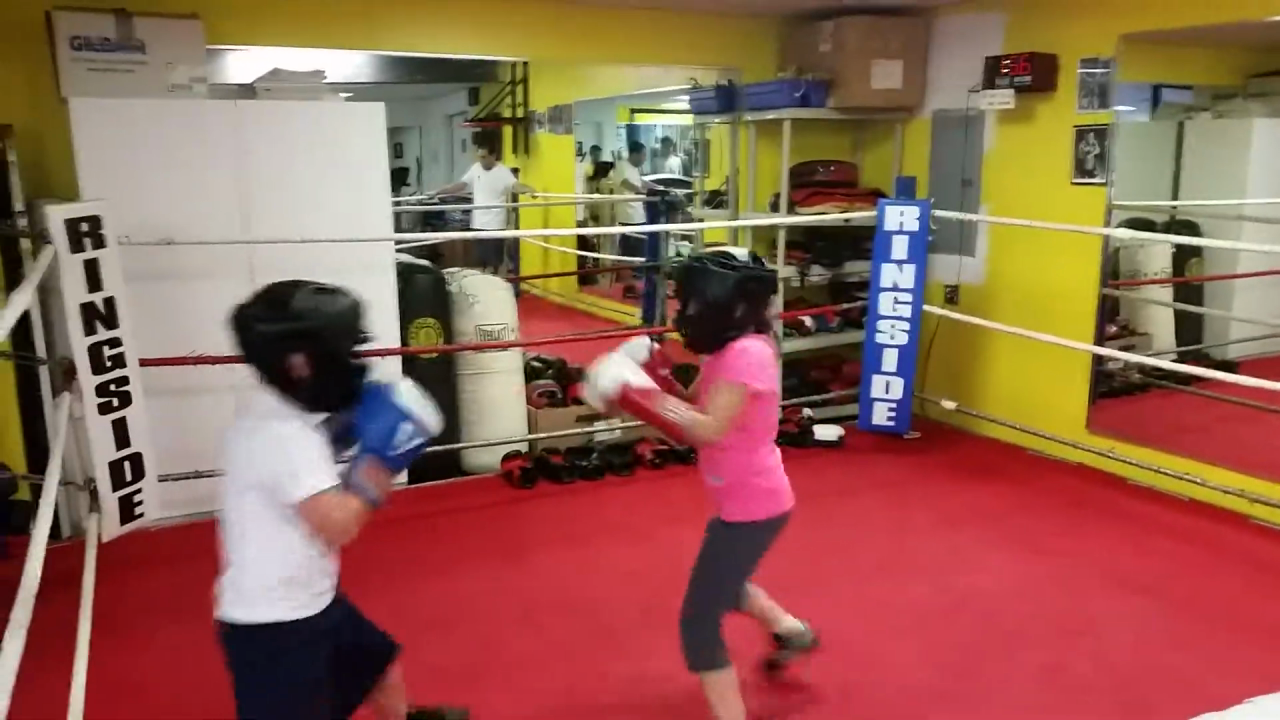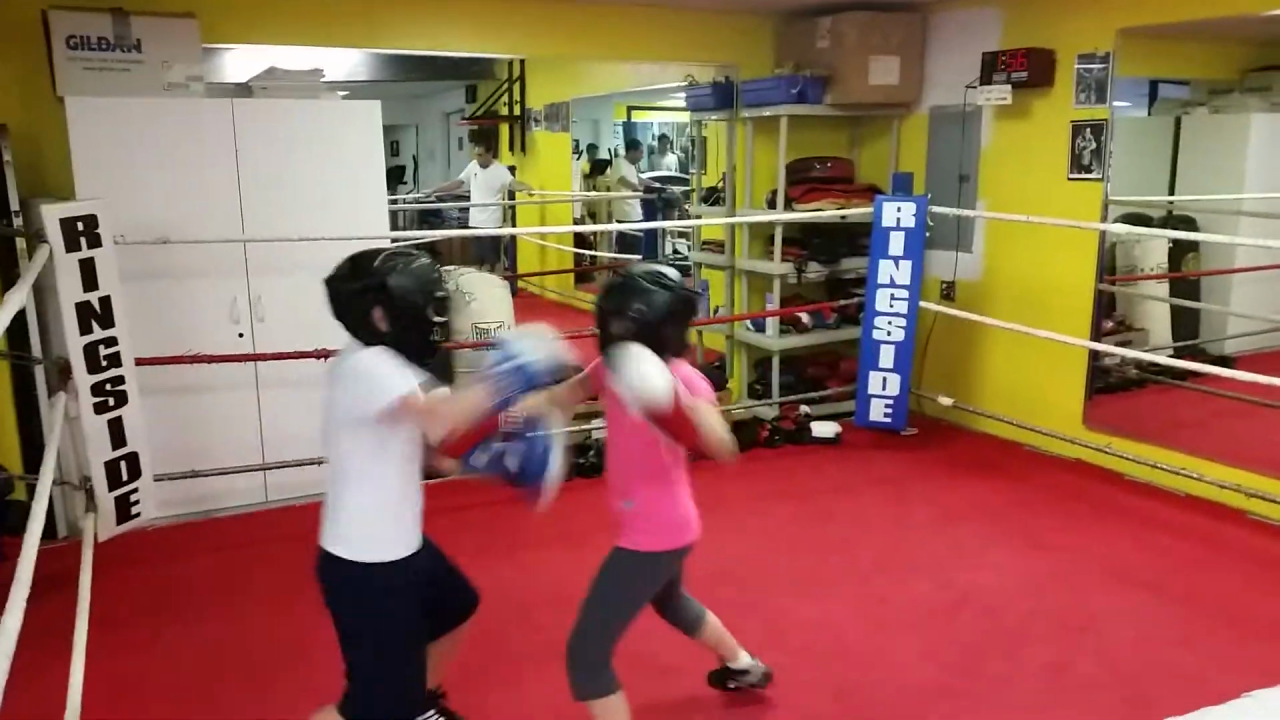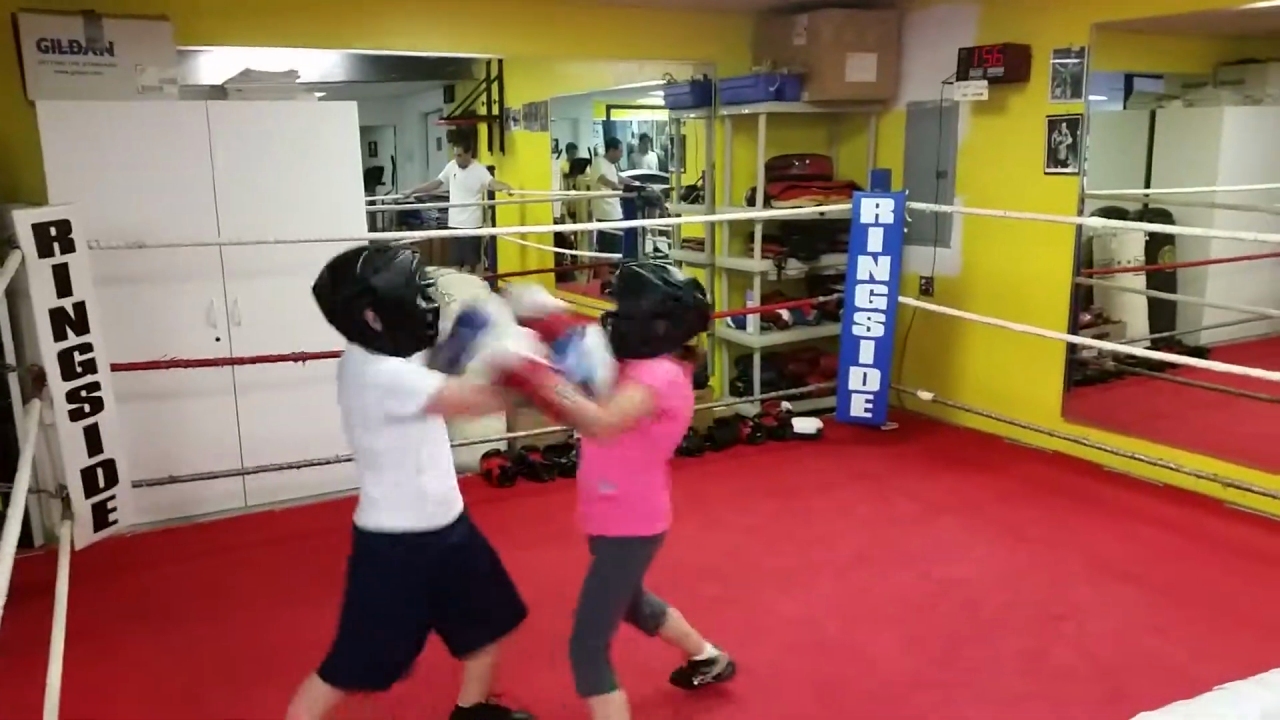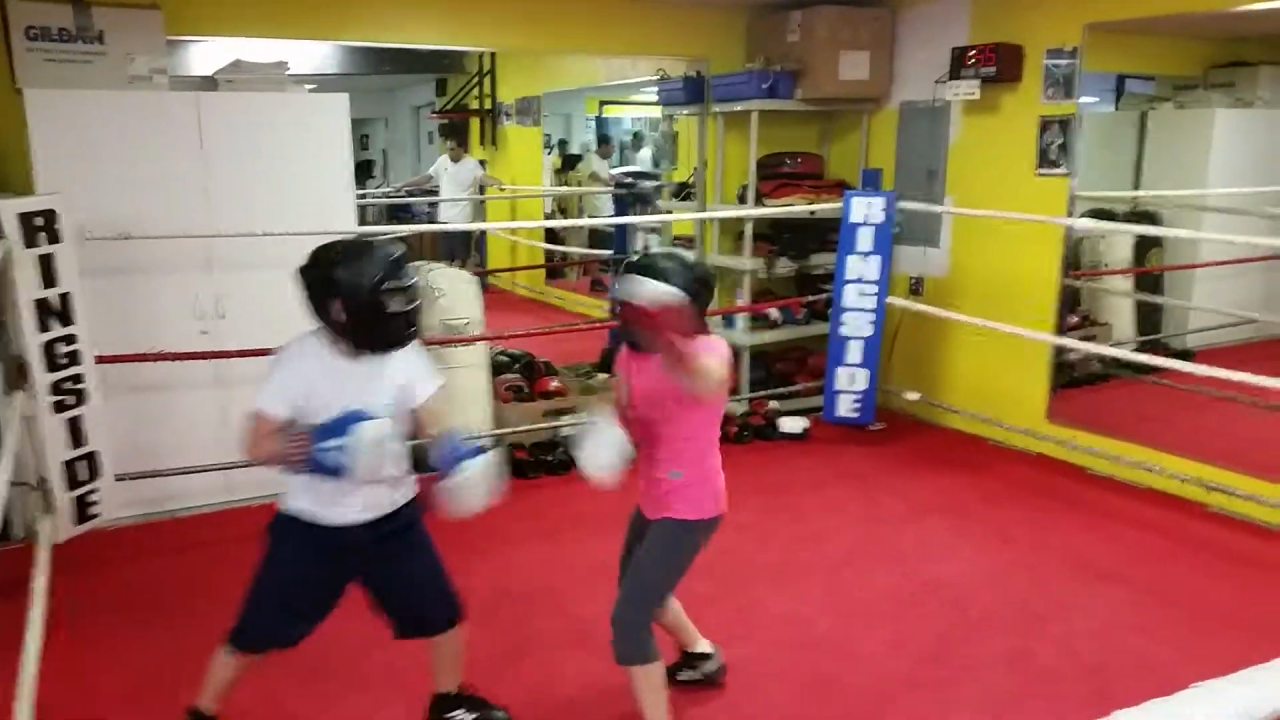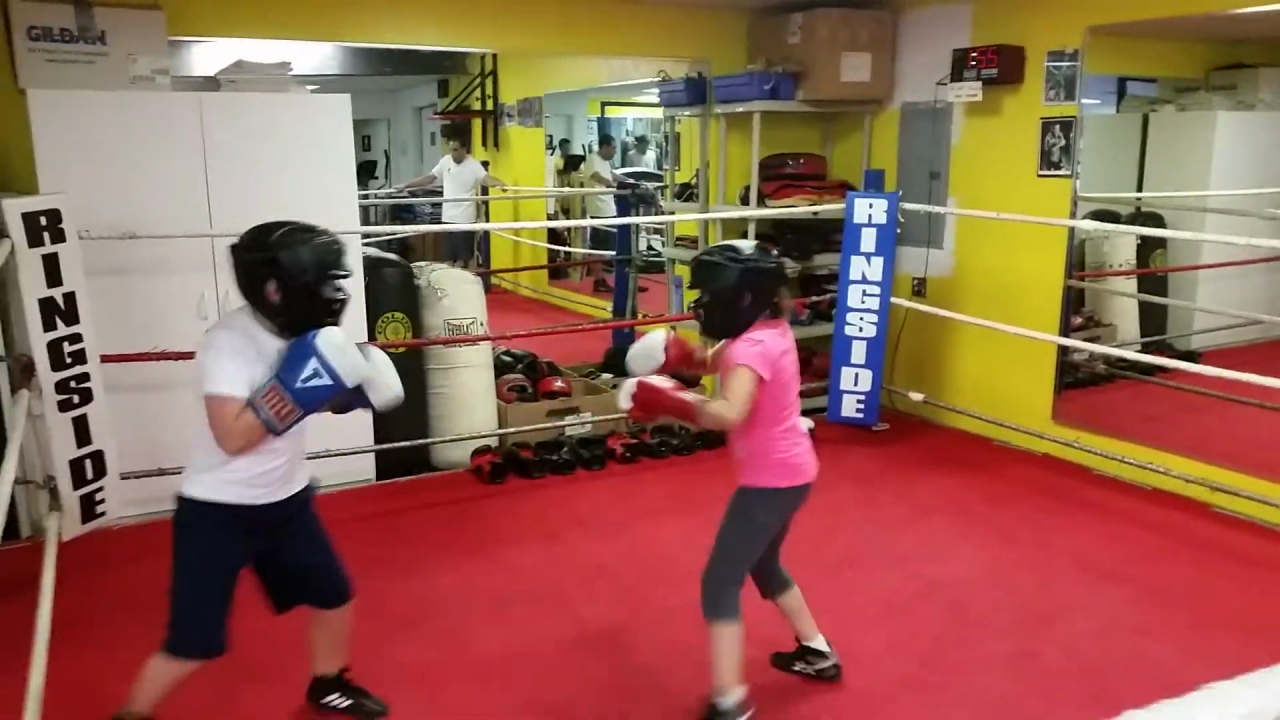
dt=0.3s
person 1, frame 1
left shoulder: (283, 412)
right shoulder: (280, 434)
right elbow: (340, 527)
left wrist: (345, 428)
right wrist: (382, 451)
left hip: (309, 604)
right hip: (271, 626)
left knee: (377, 658)
person 1, frame 2
left shoulder: (386, 364)
right shoulder: (362, 368)
left elbow: (431, 433)
right elbow: (441, 418)
left wrist: (497, 454)
right wrist: (509, 375)
left hip: (397, 546)
right hip: (364, 564)
left knee: (453, 611)
person 1, frame 3
left shoulder: (382, 359)
right shoulder: (379, 374)
right elbow: (472, 401)
left hip: (444, 525)
right hip: (396, 542)
left knee: (495, 619)
right knee: (350, 669)
person 1, frame 4
left shoulder: (403, 351)
right shoulder: (296, 363)
left elbow: (431, 423)
right elbow: (262, 446)
left wrist: (460, 457)
right wrist: (320, 447)
left hip: (389, 516)
right hip: (315, 525)
left knee: (440, 616)
right knee: (257, 634)
person 1, frame 5
left shoulder: (297, 337)
right shoulder: (228, 343)
right elbow: (235, 438)
left wrist: (354, 389)
right wrist: (296, 390)
left hip: (285, 500)
right hip: (215, 508)
left knee: (335, 594)
right knee: (194, 640)
person 2, frame 1
left shoulder: (747, 355)
right shoulder: (723, 350)
left elbow: (708, 431)
right elbow: (693, 408)
left wrist: (639, 398)
right wrist: (655, 381)
left hip: (752, 509)
right hip: (748, 502)
left knee: (698, 623)
right knee: (724, 580)
right ankle: (789, 630)
person 2, frame 2
left shoulder: (683, 379)
right shoulder: (615, 366)
left elbow: (722, 448)
right elbow: (560, 396)
left wrist: (672, 409)
left hip: (654, 537)
right hip: (667, 526)
left knee: (585, 654)
right knee: (669, 601)
right ankle: (744, 666)
person 2, frame 3
left shoulder: (659, 375)
right shoulder: (641, 363)
left elbow: (601, 423)
left wrist: (535, 379)
right wrist: (561, 331)
left hip: (628, 526)
right hip: (614, 519)
left knee: (588, 649)
right knee: (630, 603)
right ankle: (707, 658)
person 2, frame 4
left shoulder: (703, 347)
right shoulder: (631, 352)
left elbow: (709, 388)
right elbow: (627, 410)
left wrist: (675, 334)
right wrist: (608, 429)
left hip: (690, 508)
right hip: (656, 499)
left knee: (630, 619)
right knee: (640, 584)
right ankle: (702, 654)
person 2, frame 5
left shoulder: (752, 346)
right shoulder: (771, 329)
left elbow: (731, 415)
right elbow: (713, 362)
left wrist: (675, 402)
right wrist: (682, 356)
left hip: (774, 481)
right hip: (791, 471)
left knee: (719, 583)
right knee: (760, 565)
right ankle: (816, 652)
